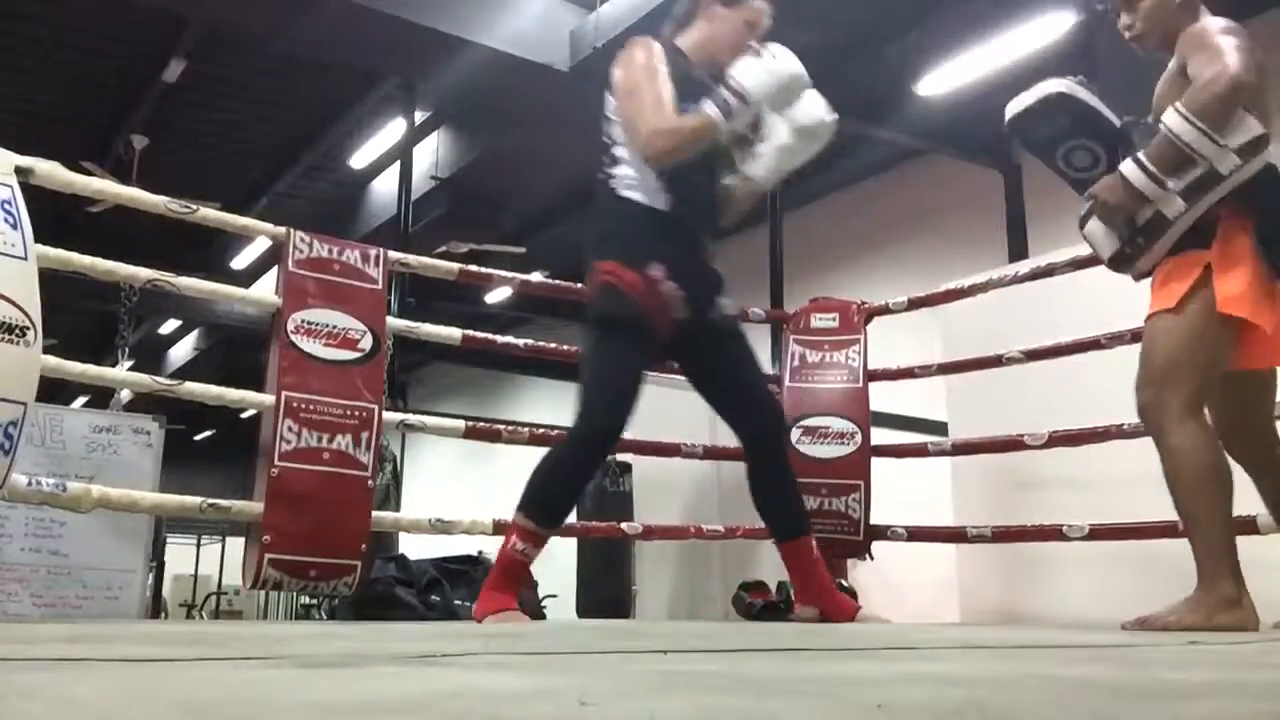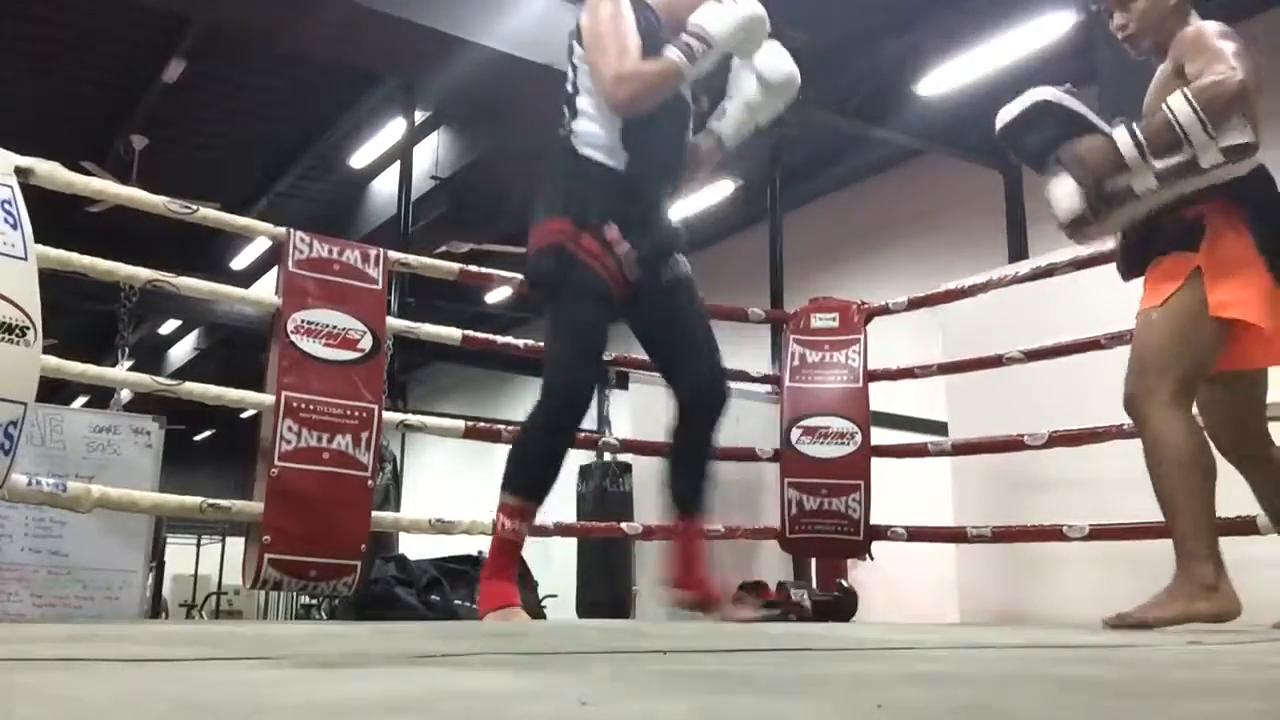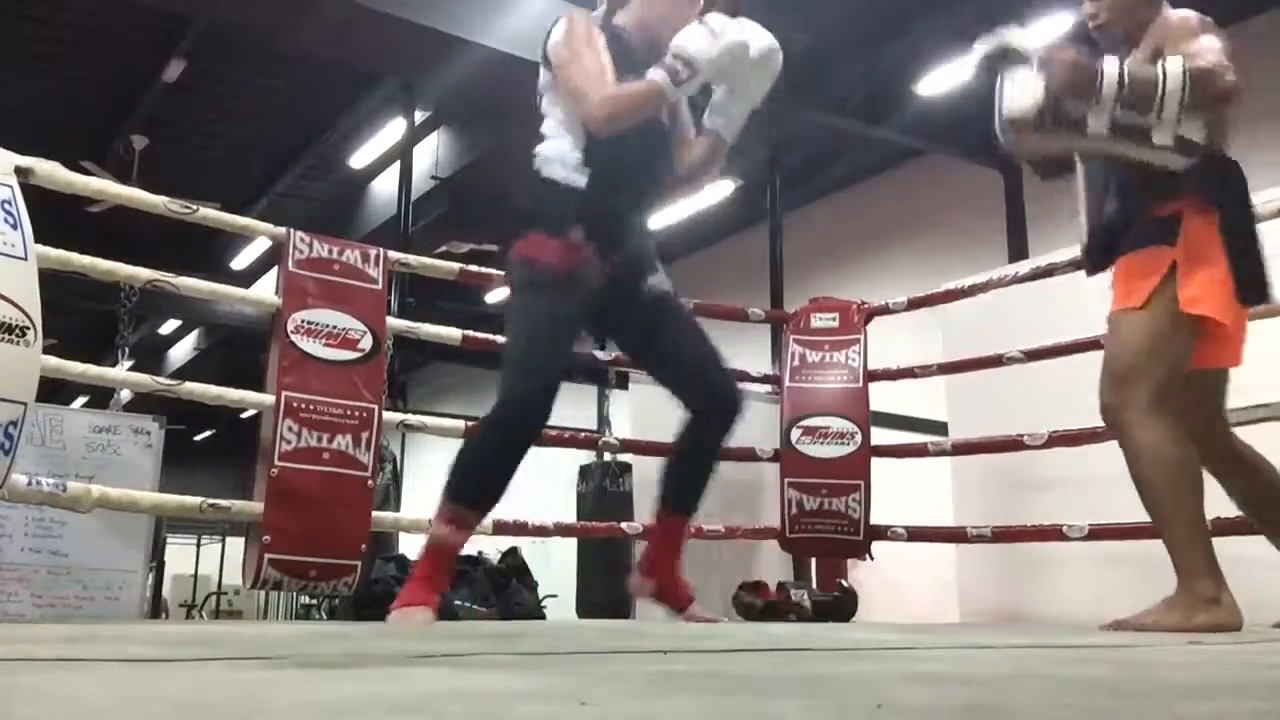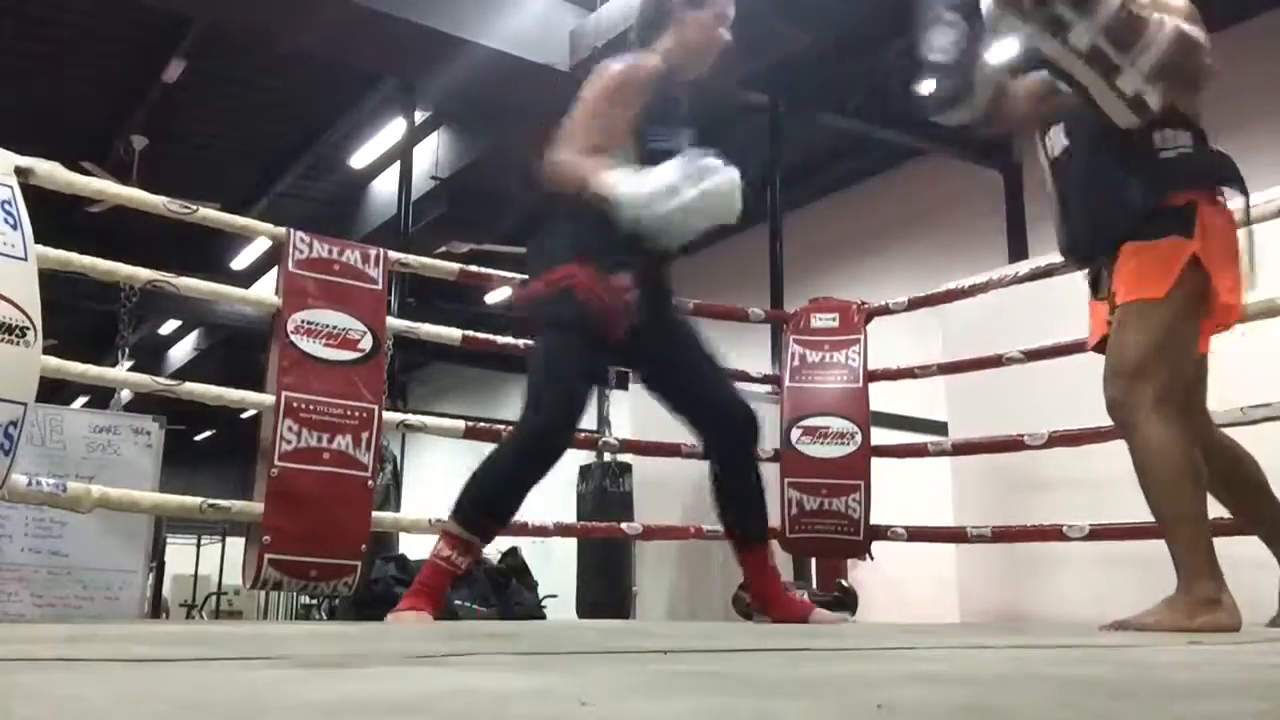
dt=0.2s
person 1, frame 1
right shoulder: (1188, 65)
left elbow: (1229, 85)
left wrist: (1133, 179)
left hip: (1219, 246)
right hip: (1214, 252)
left knee: (1166, 403)
left ankle: (1220, 591)
person 1, frame 2
right shoulder: (1173, 70)
left elbow: (1227, 89)
right elbow: (1160, 170)
left wrist: (1115, 149)
right wrist: (1100, 166)
left hip: (1210, 246)
right hip: (1200, 254)
left knee: (1153, 396)
left ankle: (1200, 578)
person 1, frame 3
right shoulder: (1139, 69)
left elbow: (1218, 82)
left wrist: (1098, 79)
right wrist: (1056, 104)
left hip: (1180, 237)
right hip: (1157, 246)
left knee: (1131, 401)
right knee: (1206, 435)
left ankle: (1201, 592)
person 1, frame 4
right shoulder: (1055, 77)
left elbow: (1187, 66)
right elbow: (989, 105)
left hip: (1168, 227)
right hip: (1121, 248)
left knee: (1135, 400)
right knee: (1184, 425)
left ankle: (1200, 595)
person 2, frame 1
left shoulder: (709, 91)
right shoulder: (646, 55)
right elbow: (657, 144)
left wrist: (773, 158)
right wrist: (737, 100)
left hip: (689, 279)
right hip: (633, 270)
left knee: (765, 423)
right knee: (600, 429)
left ankle: (820, 597)
right ankle: (499, 591)
person 2, frame 2
left shoulder: (670, 59)
right elbow: (621, 92)
left wrist: (734, 119)
left hip: (645, 235)
right hip: (585, 224)
left knee: (705, 390)
right knee: (568, 395)
left ankle: (691, 573)
right ankle: (497, 581)
person 2, frame 3
left shoulder: (654, 80)
left elbow: (683, 173)
right elbow: (600, 113)
left wrist: (732, 104)
right wrist: (686, 65)
left hip: (623, 254)
right hip: (558, 243)
left knee: (718, 396)
right knee: (527, 397)
left ankle: (661, 570)
right ankle: (422, 587)
person 2, frame 4
left shoulder: (680, 99)
right shoulder: (632, 72)
right elbow: (564, 162)
left wrist: (704, 193)
right wrist: (626, 191)
left hip: (636, 295)
right hip: (582, 280)
left knee: (733, 427)
right knee: (546, 429)
left ankle: (772, 597)
right ankle: (422, 597)
